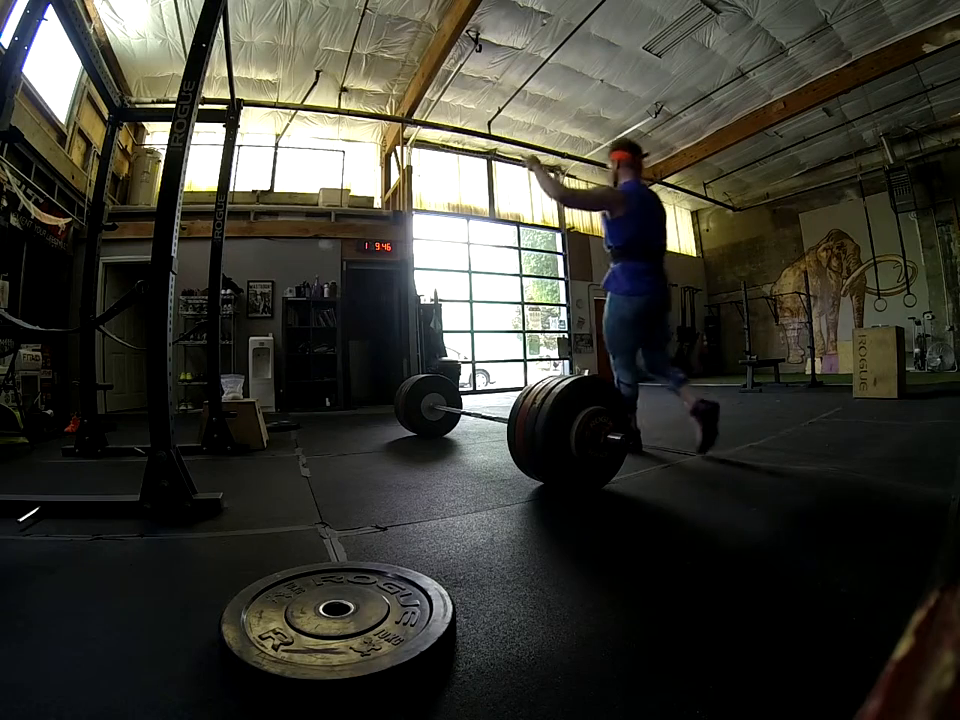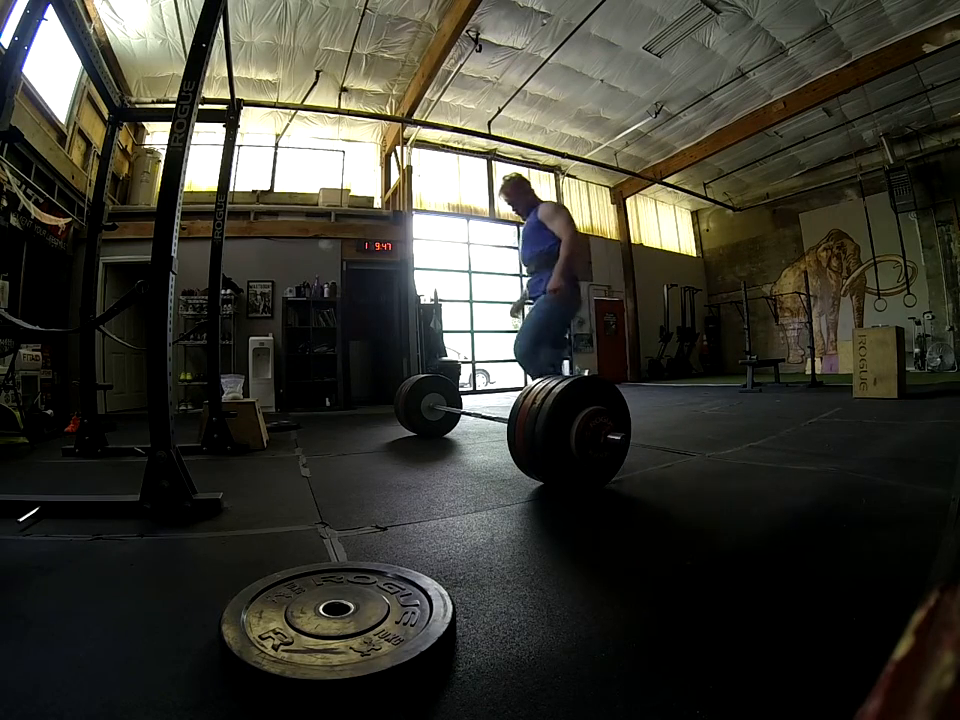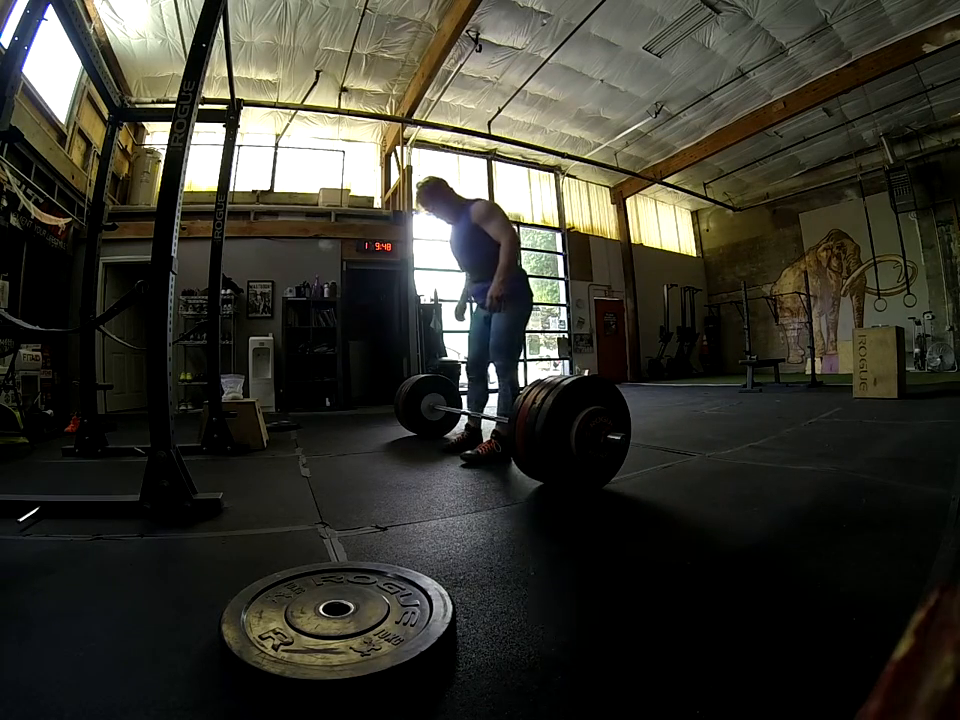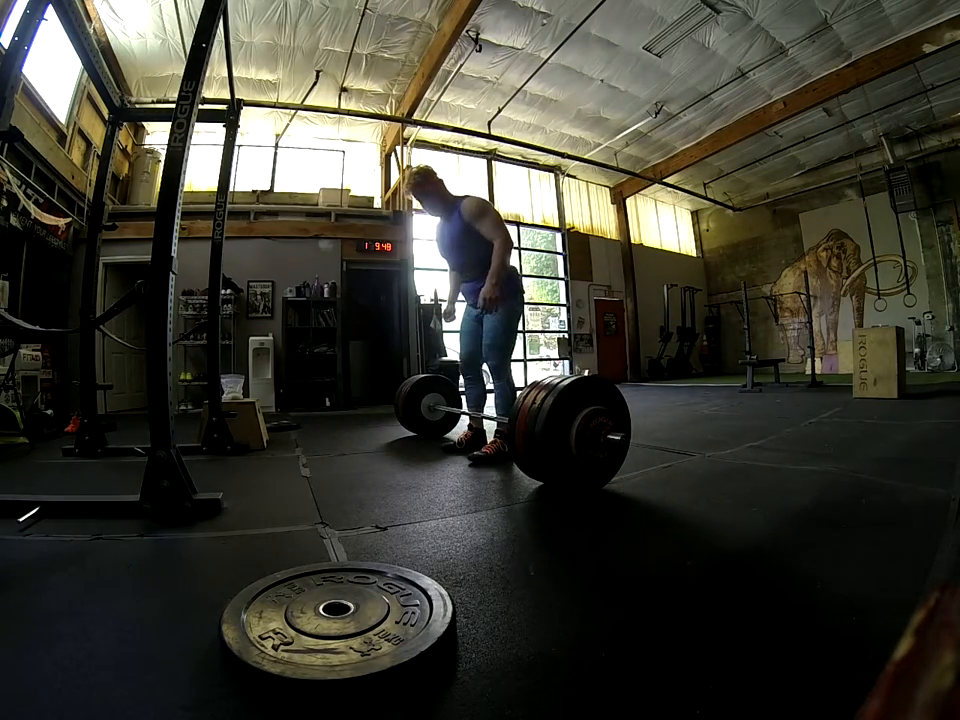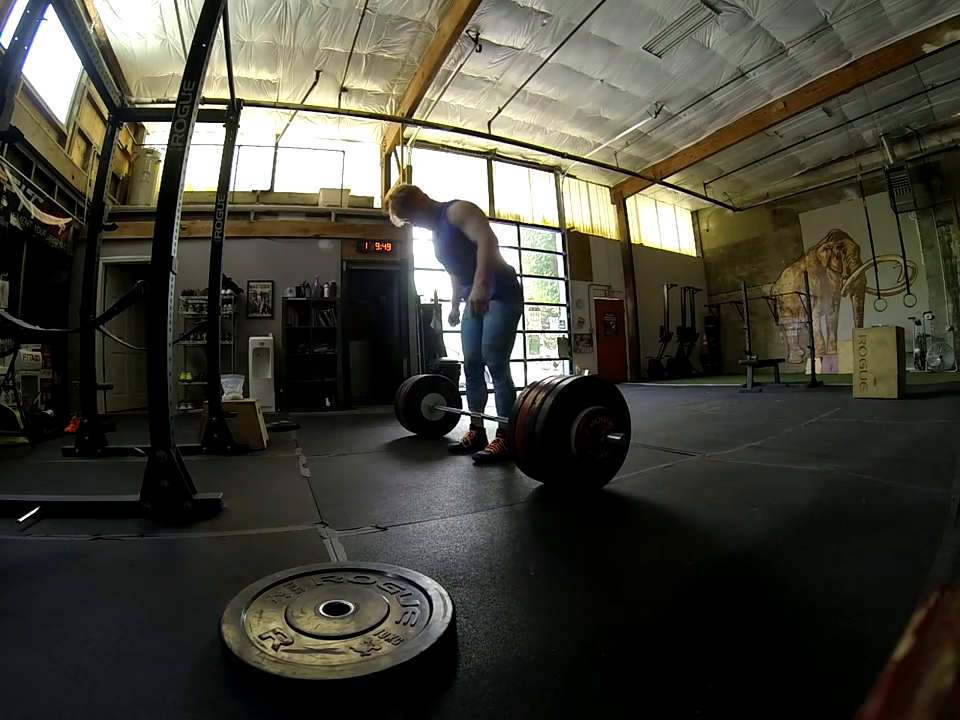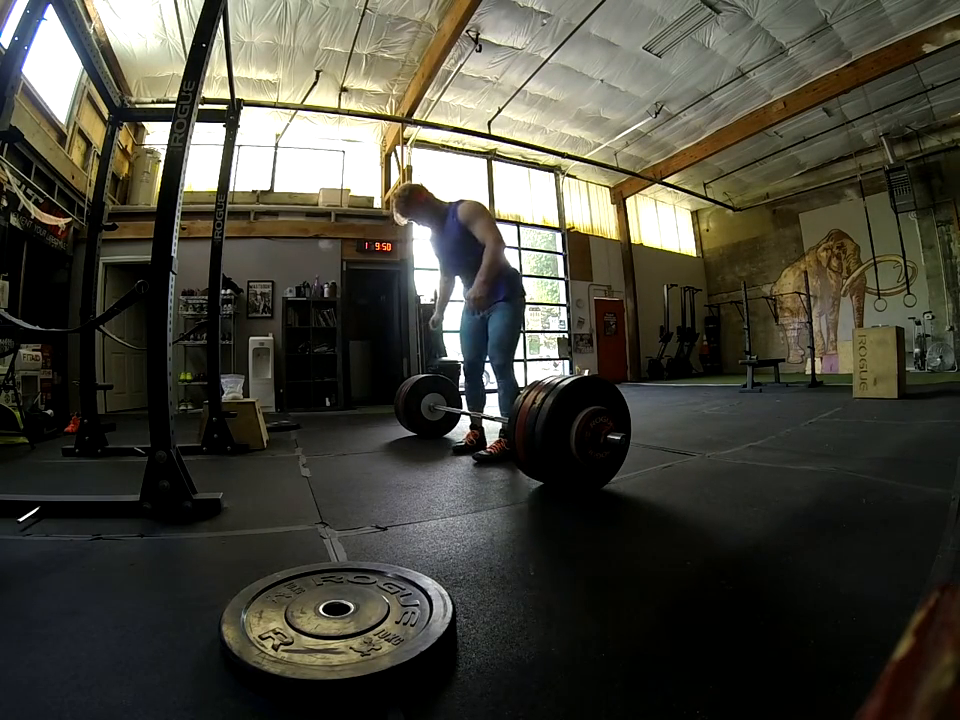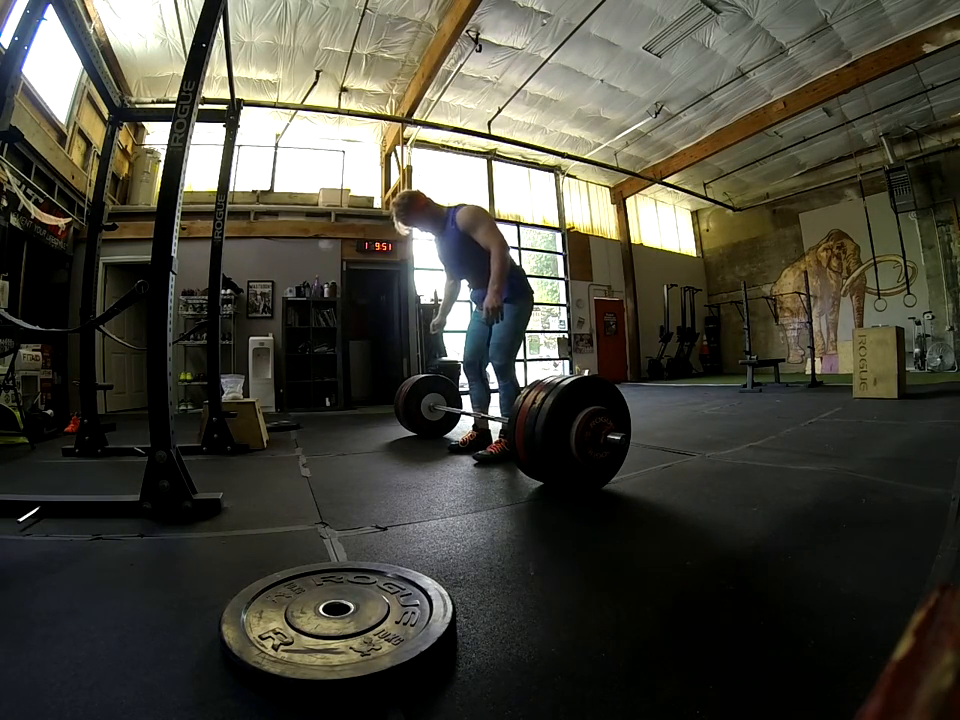
dt=0.7s
person 1, frame 1
left shoulder: (617, 196)
right shoulder: (653, 201)
left elbow: (562, 195)
left wrist: (537, 169)
left hip: (628, 289)
right hip: (656, 288)
left knee: (624, 363)
right knee: (655, 361)
left ankle: (629, 432)
right ankle: (699, 407)
person 1, frame 2
left shoulder: (547, 210)
right shoulder: (531, 223)
left elbow: (571, 240)
left wrist: (558, 276)
right wrist: (524, 299)
left hip: (556, 292)
right hip: (543, 296)
left knee: (524, 348)
person 1, frame 3
left shoulder: (480, 209)
right shoulder: (458, 227)
left elbow: (510, 240)
left wrist: (500, 282)
right wrist: (464, 299)
left hip: (508, 296)
right hip: (484, 301)
left knee: (503, 366)
right knee: (474, 365)
left ankle: (501, 439)
right ankle: (473, 430)
person 1, frame 4
left shoulder: (471, 207)
right shoulder: (441, 227)
left elbow: (503, 241)
left wrist: (492, 284)
right wrist: (451, 301)
left hip: (501, 295)
right hip: (474, 301)
left knee: (497, 365)
right knee: (469, 365)
left ankle: (504, 439)
right ankle: (475, 431)
person 1, frame 5
left shoulder: (458, 211)
right shoulder: (436, 234)
left elbow: (487, 241)
left wrist: (481, 286)
right wrist: (455, 305)
left hip: (500, 296)
right hip: (475, 301)
left knee: (496, 365)
right knee: (472, 366)
left ankle: (506, 437)
right ankle: (477, 431)
person 1, frame 6
left shoulder: (466, 210)
right shoulder: (436, 237)
left elbow: (495, 243)
right elbow: (446, 276)
left wrist: (480, 284)
right wrist: (438, 311)
left hip: (504, 298)
right hip: (474, 303)
left knee: (500, 364)
right knee: (471, 366)
left ankle: (508, 438)
right ankle: (477, 431)
person 1, frame 7
left shoulder: (466, 215)
right shoulder: (441, 240)
left elbow: (499, 247)
right elbow: (453, 279)
left wrist: (495, 292)
right wrist: (442, 315)
left hip: (510, 297)
right hip: (483, 303)
left knee: (500, 363)
right knee: (472, 364)
left ankle: (508, 439)
right ankle: (481, 431)
